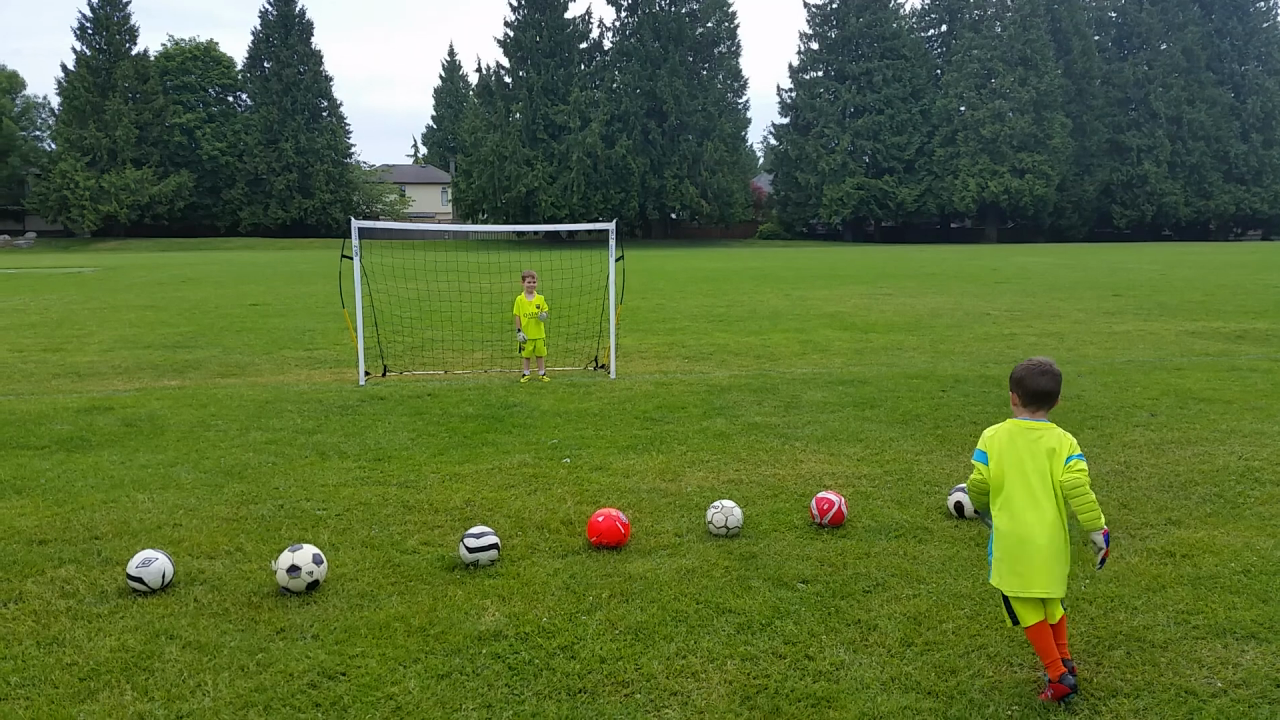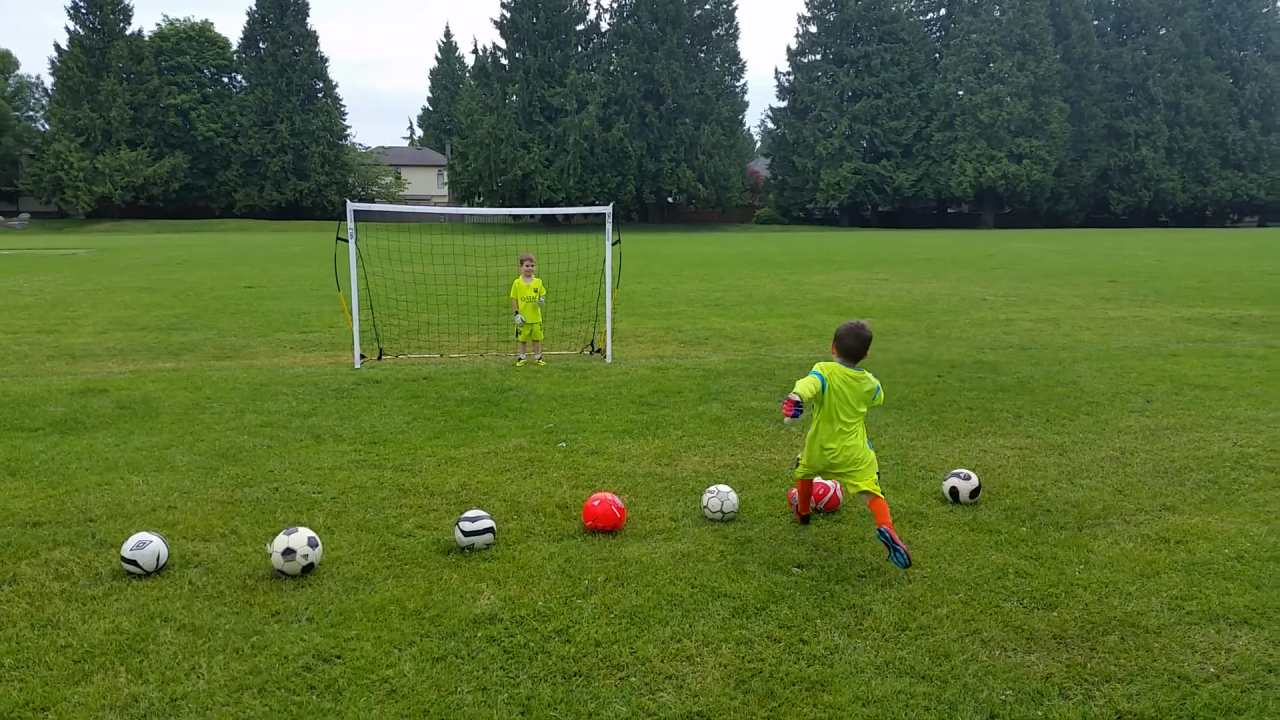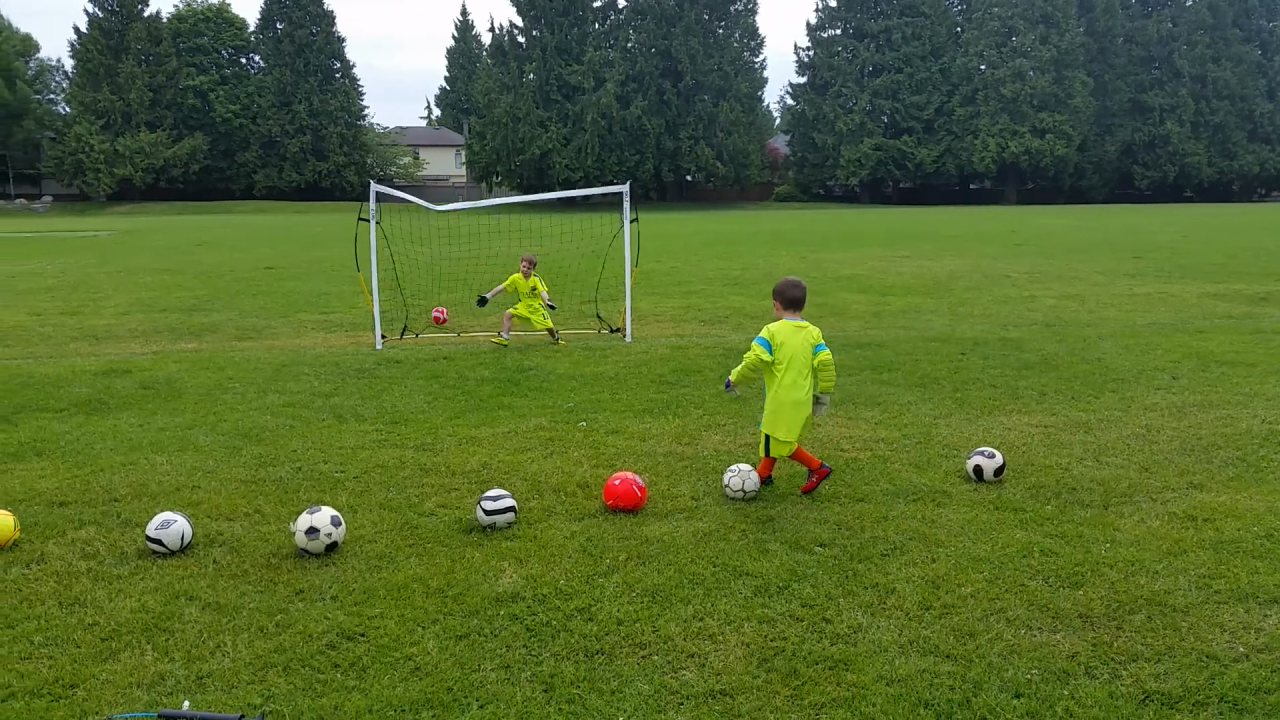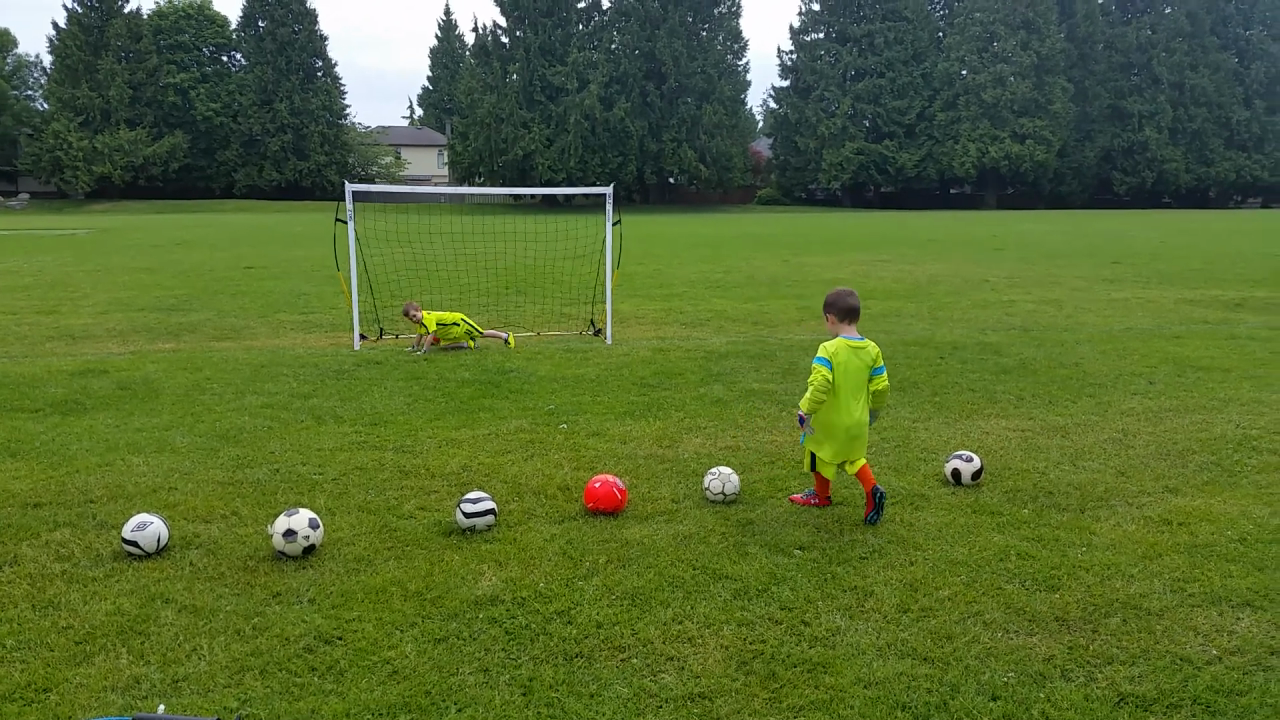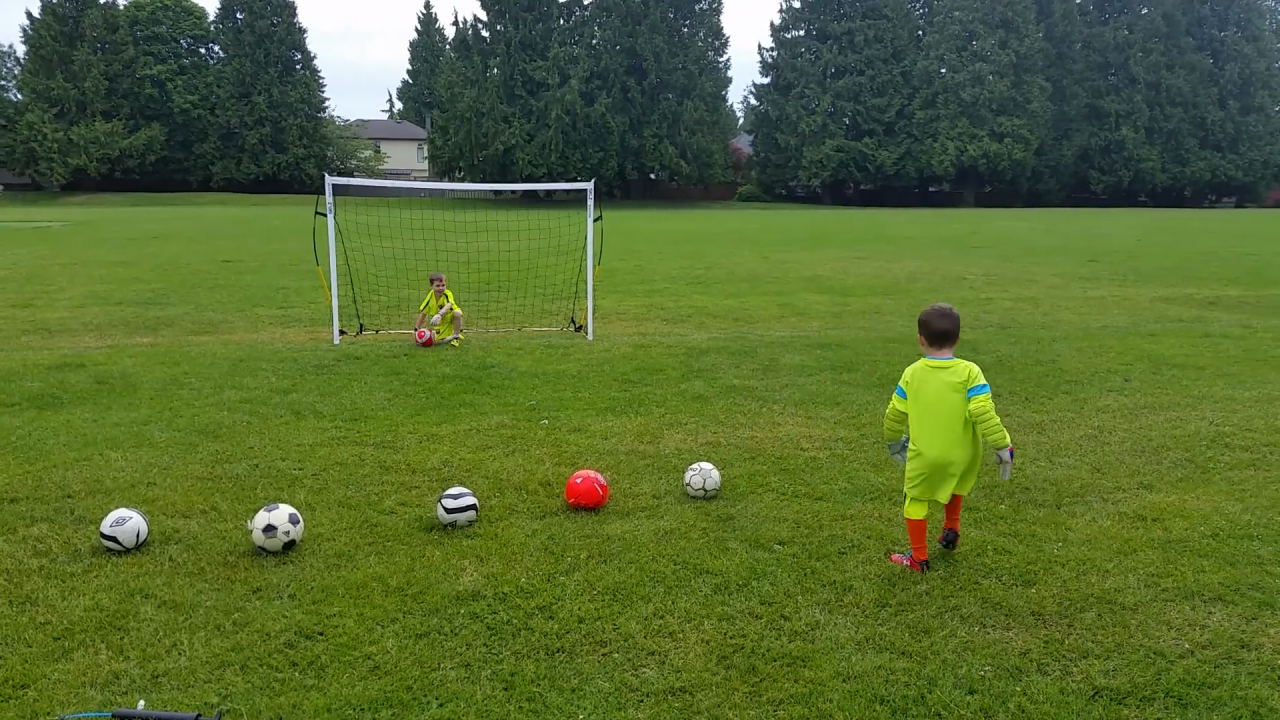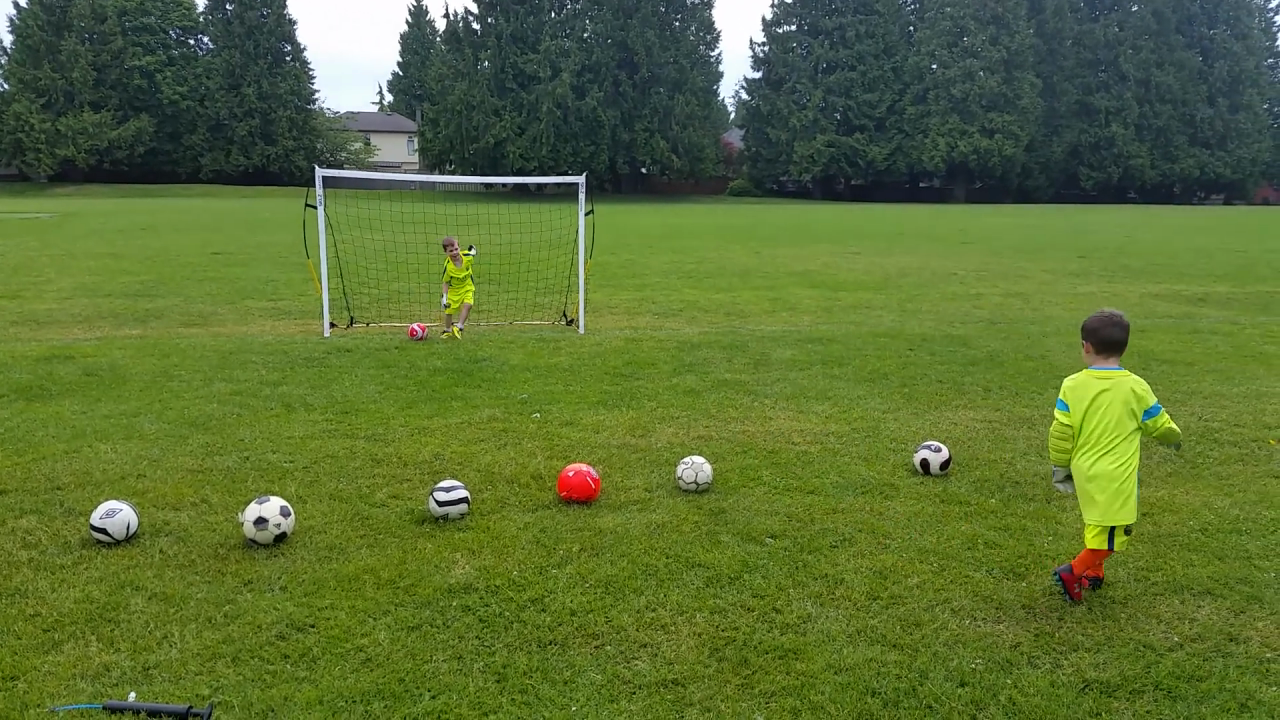
dt=0.7s
person 1, frame 1
left shoulder: (994, 437)
right shoulder: (1064, 441)
left elbow: (980, 484)
right elbow: (1079, 490)
left wrist: (984, 510)
right wrist: (1099, 533)
left hip: (1013, 542)
right hip: (1053, 541)
left knee: (1030, 613)
right knee: (1052, 601)
left ankle: (1059, 676)
right ankle: (1061, 664)
person 1, frame 2
left shoulder: (824, 371)
right shoulder: (868, 381)
left elbow: (809, 385)
right elbow: (877, 398)
left wrist: (795, 396)
left hip: (820, 449)
right hip: (854, 449)
left knee: (805, 469)
right knee: (872, 493)
left ankle: (803, 511)
right ankle: (886, 529)
person 1, frame 3
left shoulder: (772, 331)
right shoulder: (813, 332)
left elbow: (754, 361)
right elbow: (826, 363)
left wrist: (734, 378)
right wrist: (823, 393)
left hip: (782, 400)
right hip: (803, 399)
left knee: (781, 442)
right knee: (772, 437)
left ankle: (817, 468)
right ankle: (763, 474)
person 1, frame 4
left shoulder: (829, 349)
right shoulder: (872, 350)
left elbow: (820, 385)
right elbow: (881, 387)
left wrist: (805, 411)
right wrist: (874, 411)
left hip: (830, 421)
right hip: (857, 420)
left knee: (822, 457)
right knee: (852, 456)
left ankle: (821, 496)
right ankle: (872, 488)
person 1, frame 5
left shoulder: (912, 373)
right shoulder: (969, 372)
left elbow: (895, 412)
right elbow: (984, 413)
left wrist: (895, 440)
right wrist: (1002, 446)
left hip: (925, 456)
right hip: (962, 457)
left knee: (916, 502)
right knee: (955, 485)
left ankle: (918, 558)
right ankle: (951, 528)
person 1, frame 6
left shoulder: (1073, 385)
right shoulder: (1136, 387)
left elbow: (1060, 433)
right elbow: (1161, 426)
left wrist: (1060, 468)
right wrist: (1174, 438)
left hip: (1085, 472)
right hip: (1117, 476)
left knee: (1099, 524)
right knee: (1111, 530)
left ankle: (1092, 573)
right ankle: (1075, 571)
